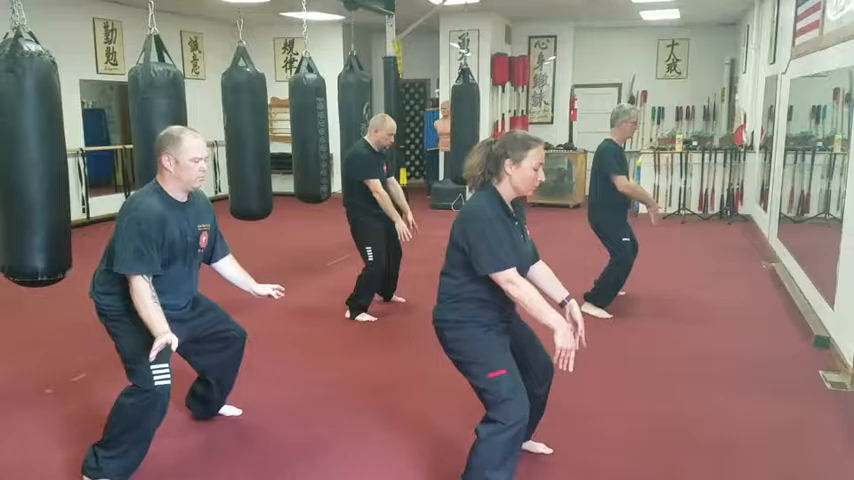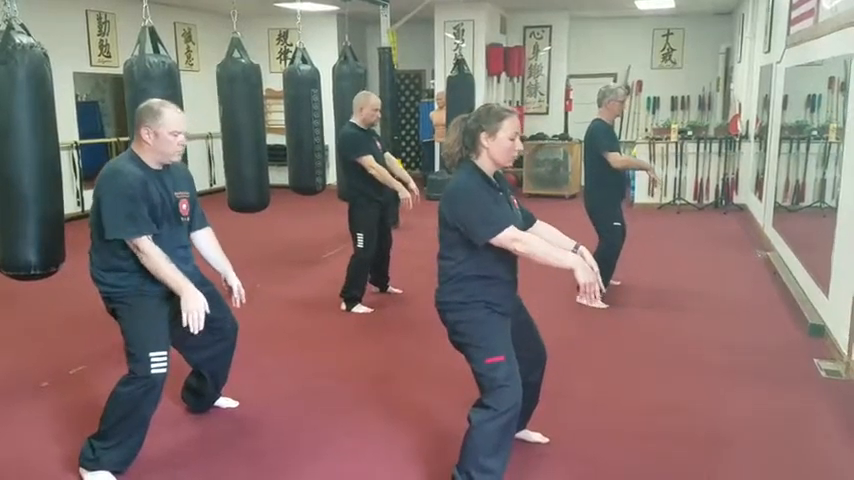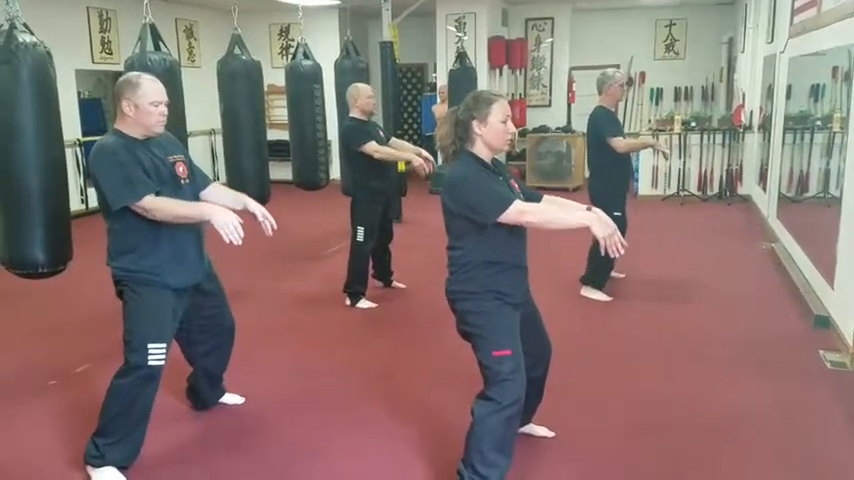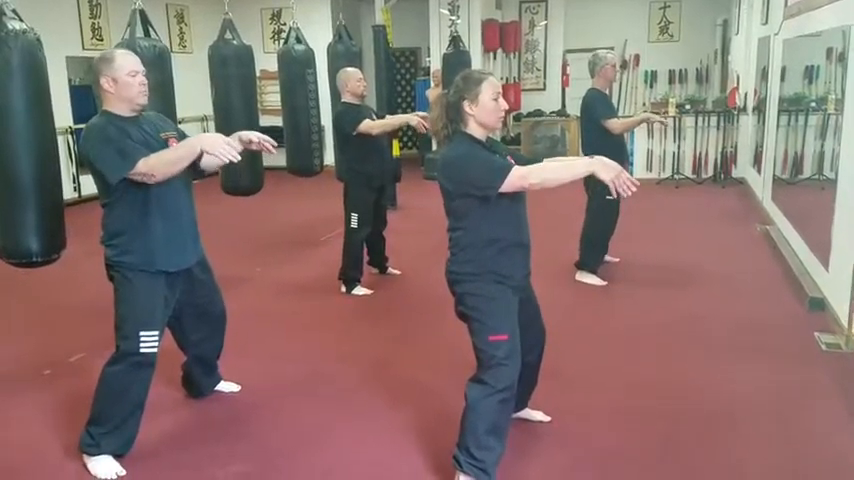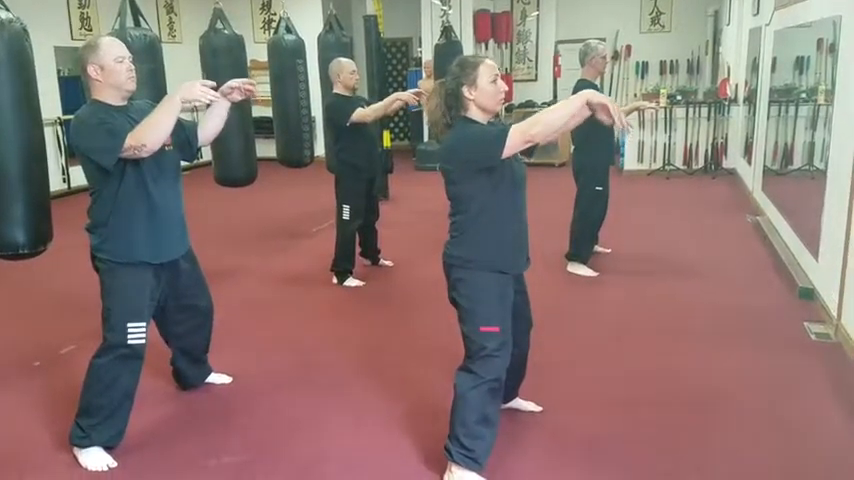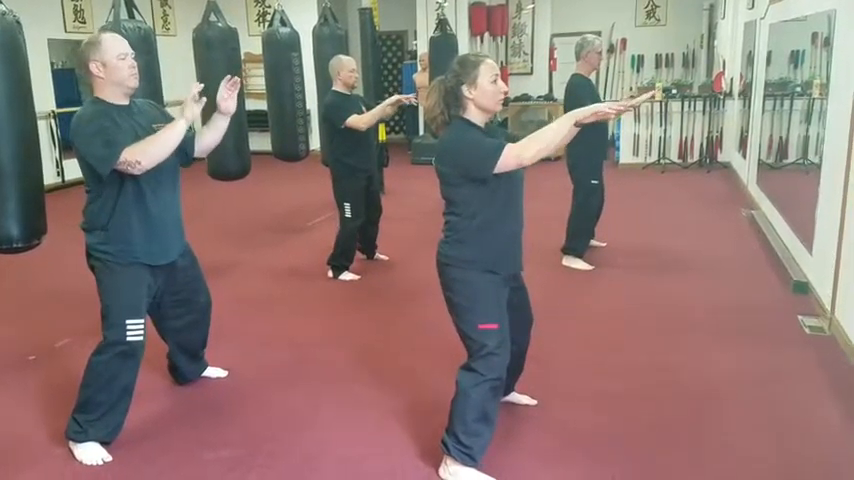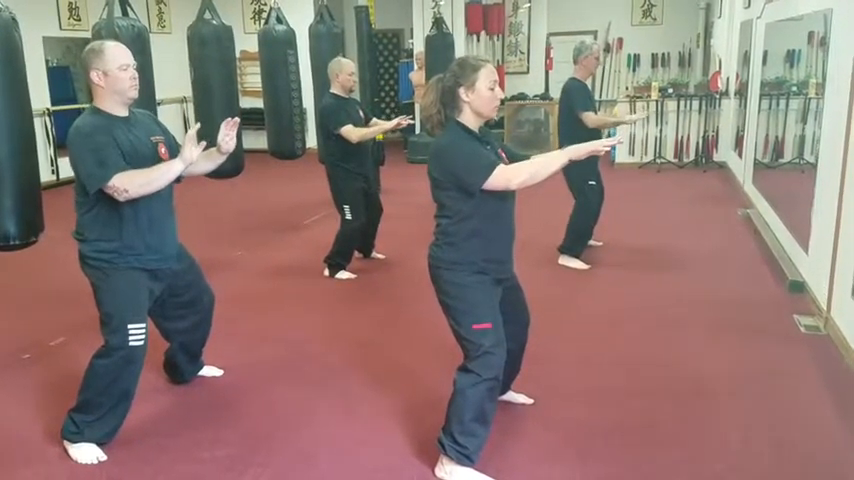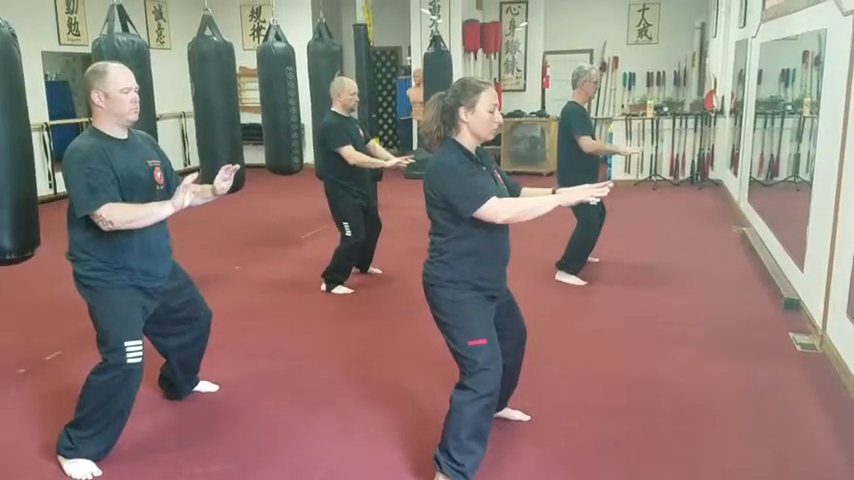
dt=0.7s
person 1, frame 1
left shoulder: (199, 203)
right shoulder: (144, 212)
left elbow: (220, 257)
right elbow: (139, 282)
left wrist: (254, 286)
right wrist: (162, 331)
left hip: (181, 301)
right hip: (129, 308)
left knee: (231, 338)
right knee: (154, 387)
left ankle: (205, 403)
person 1, frame 2
left shoulder: (179, 172)
right shoulder: (121, 178)
left elbow: (200, 230)
right elbow: (142, 245)
left wrist: (228, 273)
right wrist: (187, 291)
left hip: (181, 275)
right hip: (132, 286)
left knee: (222, 328)
right knee: (150, 371)
left ankle: (202, 396)
person 1, frame 3
left shoulder: (168, 142)
right shoulder: (109, 153)
left elbow: (204, 187)
right elbow: (149, 206)
left wrist: (244, 201)
right wrist: (209, 214)
left hip: (194, 267)
right hip: (147, 278)
left knee: (217, 330)
right knee: (143, 365)
left ankle: (207, 393)
person 1, frame 4
left shoulder: (158, 121)
right shoulder: (100, 133)
left elbow: (201, 162)
right elbow: (148, 171)
left wrist: (235, 141)
right wrist: (200, 139)
left hip: (185, 251)
right hip: (139, 262)
left knee: (208, 318)
right knee: (136, 353)
left ankle: (203, 379)
person 1, frame 5
left shoulder: (146, 109)
right shoulder: (89, 122)
left elbow: (197, 139)
right elbow: (140, 145)
left wrist: (222, 101)
right wrist: (178, 98)
left hip: (172, 244)
right hip: (125, 255)
left knee: (194, 312)
right knee: (123, 345)
left ankle: (193, 372)
right ankle: (88, 438)
person 1, frame 6
left shoulder: (150, 110)
right shoulder: (90, 121)
left elbow: (195, 150)
right elbow: (136, 161)
left wrist: (222, 113)
right wrist: (183, 117)
left hip: (169, 243)
right hip: (122, 254)
left knee: (194, 307)
right knee: (123, 342)
left ankle: (189, 367)
right ankle: (85, 433)
person 1, frame 7
left shoulder: (147, 121)
right shoulder: (88, 132)
left elbow: (184, 168)
right elbow: (122, 188)
left wrist: (219, 152)
right wrist: (179, 161)
left hip: (164, 250)
right hip: (116, 259)
left knee: (197, 304)
right knee: (126, 345)
left ankle: (185, 366)
right ankle: (81, 433)
person 1, frame 8
left shoulder: (145, 143)
right shoulder: (83, 154)
left elbow: (174, 193)
right elbow: (108, 217)
left wrist: (211, 191)
right wrist: (170, 205)
left hip: (158, 268)
right hip: (109, 278)
left knee: (195, 320)
right knee: (123, 362)
left ankle: (180, 382)
person 2, frame 1
left shoulder: (513, 208)
right shoulder: (480, 215)
left elbow: (533, 264)
right elbow: (510, 281)
left wrist: (568, 302)
right wrist: (557, 325)
left hip: (499, 314)
right hip: (468, 323)
left knee: (539, 371)
right knee: (510, 408)
left ankle: (518, 437)
person 2, frame 2
left shoulder: (496, 182)
right shoulder: (464, 190)
left elbow: (532, 225)
right elbow: (515, 241)
left wrist: (578, 248)
right wrist: (573, 263)
left hip: (500, 296)
right hip: (471, 304)
left knee: (532, 359)
right knee: (503, 392)
left ankle: (512, 427)
person 2, frame 3
left shoulder: (496, 170)
right shoulder: (464, 178)
left elbow: (541, 198)
right elbow: (525, 214)
left wrist: (590, 211)
right wrist: (589, 219)
left hip: (510, 287)
right hip: (481, 296)
left knee: (536, 354)
right knee: (505, 383)
left ankle: (518, 419)
person 2, frame 4
left shoulder: (491, 149)
right shoulder: (459, 158)
left elbow: (541, 164)
right elbow: (527, 178)
left wrist: (595, 161)
right wrist: (593, 165)
left hip: (509, 271)
right hip: (481, 278)
left knee: (531, 340)
right knee: (500, 365)
left ankle: (513, 406)
person 2, frame 5
left shoulder: (491, 132)
right shoulder: (462, 140)
left elbow: (545, 134)
right elbow: (532, 132)
left wrist: (588, 106)
right wrist: (585, 97)
left hip: (503, 261)
right hip: (476, 267)
left knee: (517, 333)
right knee: (487, 355)
left ankle: (504, 395)
person 2, frame 6
left shoulder: (489, 134)
right shoulder: (457, 142)
left elbow: (532, 149)
right elbow: (524, 155)
left wrist: (580, 120)
right wrist: (577, 115)
left hip: (499, 262)
right hip: (470, 268)
left knee: (518, 327)
right knee: (489, 353)
left ankle: (500, 389)
person 2, frame 7
left shoulder: (483, 138)
right shoulder: (451, 147)
left elbow: (523, 162)
right elbow: (511, 178)
left wrist: (576, 152)
right wrist: (571, 152)
left hip: (492, 262)
right hip: (462, 269)
left knee: (515, 324)
right knee: (485, 353)
left ankle: (497, 388)
person 2, frame 8
left shoulder: (480, 158)
right shoulder: (447, 167)
left elbow: (516, 193)
right elbow: (500, 212)
left wrist: (561, 191)
right wrist: (563, 199)
left hip: (487, 281)
right hip: (457, 288)
left knee: (512, 339)
right knee: (482, 370)
left ankle: (494, 406)
person 3, frame 1
left shoulder: (615, 149)
right shoulder: (608, 150)
left elbow: (626, 182)
right elbow: (623, 186)
left wrist: (647, 201)
right wrist: (650, 203)
left hip: (613, 212)
right hip: (604, 214)
left knee: (630, 249)
right knee: (623, 257)
left ankle: (607, 286)
right ankle: (592, 301)
person 3, frame 2
left shoulder: (605, 128)
right shoulder: (598, 129)
left elbow: (616, 161)
right elbow: (616, 161)
left wrist: (641, 167)
right wrist: (646, 166)
left hip: (608, 196)
right hip: (600, 197)
left knee: (617, 236)
right knee: (611, 241)
left ankle: (601, 277)
person 3, frame 3
left shoulder: (608, 114)
right shoulder: (600, 116)
right elbow: (620, 145)
left wrist: (639, 155)
right wrist: (651, 143)
left hip: (613, 183)
right hip: (604, 185)
left knee: (617, 229)
left ankle: (604, 269)
right ankle: (590, 284)
person 3, frame 4
left shoulder: (601, 97)
right shoulder: (593, 98)
right elbow: (615, 127)
left wrist: (637, 126)
right wrist: (645, 117)
left knee: (609, 212)
right knee: (598, 214)
left ankle: (598, 253)
right ankle: (585, 268)
person 3, frame 5
left shoulder: (591, 87)
right shoulder: (584, 89)
left wrist: (628, 109)
right wrist: (635, 106)
left hip: (596, 157)
right hip: (588, 159)
left knee: (598, 203)
right knee: (588, 205)
left ankle: (589, 243)
right ankle: (575, 259)
person 3, frame 6
left shoulder: (584, 82)
right shoulder: (578, 84)
left hip: (589, 152)
right hip: (582, 154)
left knee: (594, 198)
right knee: (587, 199)
left ankle: (585, 237)
right ankle: (571, 253)
person 3, frame 7
left shoulder: (580, 86)
right shoulder: (574, 88)
left elbow: (590, 120)
right elbow: (591, 121)
left wrist: (616, 120)
right wrist: (623, 119)
left hip: (585, 155)
left knee: (596, 196)
right knee: (587, 201)
left ankle: (583, 236)
right ankle: (568, 253)
person 3, frame 8
left shoulder: (579, 111)
right shoulder: (572, 112)
left elbow: (588, 144)
right elbow: (587, 146)
left wrist: (614, 149)
right wrist: (619, 150)
left hip: (583, 177)
right hip: (574, 179)
left knee: (597, 215)
right knee: (589, 221)
left ankle: (580, 253)
right ankle: (565, 269)
person 4, frame 1
left shoulder: (380, 153)
right shoulder: (360, 155)
left elbow: (392, 184)
right elbow: (377, 191)
left wrist: (407, 212)
right wrist: (397, 220)
left hip: (379, 212)
right hip: (362, 215)
left knee: (394, 252)
right knee: (376, 262)
left ankle: (386, 292)
right ankle: (355, 308)
person 4, frame 2
left shoulder: (370, 133)
right shoulder: (350, 136)
left elbow: (388, 159)
right elbow: (372, 167)
left wrist: (409, 181)
right wrist: (400, 189)
left hip: (380, 199)
right hip: (362, 202)
left knee: (384, 243)
right knee: (364, 249)
left ankle: (380, 283)
right ankle: (350, 300)
person 4, frame 3
left shoulder: (372, 125)
right shoulder: (351, 128)
left elbow: (394, 142)
right elbow: (377, 152)
left wrist: (419, 151)
right wrist: (410, 158)
left hip: (382, 192)
right hip: (366, 195)
left knee: (384, 237)
right knee: (363, 243)
left ankle: (384, 277)
right ankle: (354, 295)
person 4, frame 4
left shoulder: (365, 109)
right shoulder: (344, 113)
left elbow: (387, 121)
right elbow: (374, 128)
left wrist: (412, 116)
right wrist: (407, 119)
left hip: (377, 178)
right hip: (359, 181)
left knee: (377, 224)
right knee: (357, 229)
left ankle: (379, 264)
right ankle: (349, 282)
person 4, frame 5
left shoulder: (357, 100)
right shoulder: (335, 105)
left elbow: (385, 111)
right elbow: (368, 115)
left wrist: (403, 98)
right wrist: (396, 96)
left hip: (368, 170)
right hip: (350, 173)
left knee: (370, 216)
right knee: (349, 221)
left ankle: (371, 255)
right ankle: (341, 273)
person 4, frame 6
left shoulder: (356, 99)
right shoulder: (333, 104)
left elbow: (381, 115)
right elbow: (361, 124)
left wrist: (396, 103)
right wrist: (386, 103)
left hip: (366, 168)
right hip: (347, 171)
left knee: (373, 211)
right knee: (352, 218)
left ankle: (368, 250)
right ankle: (337, 267)
person 4, frame 7
left shoulder: (353, 102)
right shoulder: (330, 107)
left elbow: (373, 123)
right elbow: (353, 135)
left wrist: (393, 124)
right wrist: (387, 126)
left hip: (363, 169)
right hip: (343, 173)
left knee: (374, 210)
right knee: (354, 220)
left ankle: (365, 249)
right ankle: (334, 266)
person 4, frame 8
left shoulder: (352, 122)
right shoulder: (331, 125)
left elbow: (371, 146)
right elbow: (352, 157)
left wrist: (393, 158)
right wrist: (386, 164)
left hip: (360, 186)
right hip: (341, 190)
left knee: (373, 226)
right knee: (353, 236)
left ankle: (362, 264)
right ankle: (331, 281)
